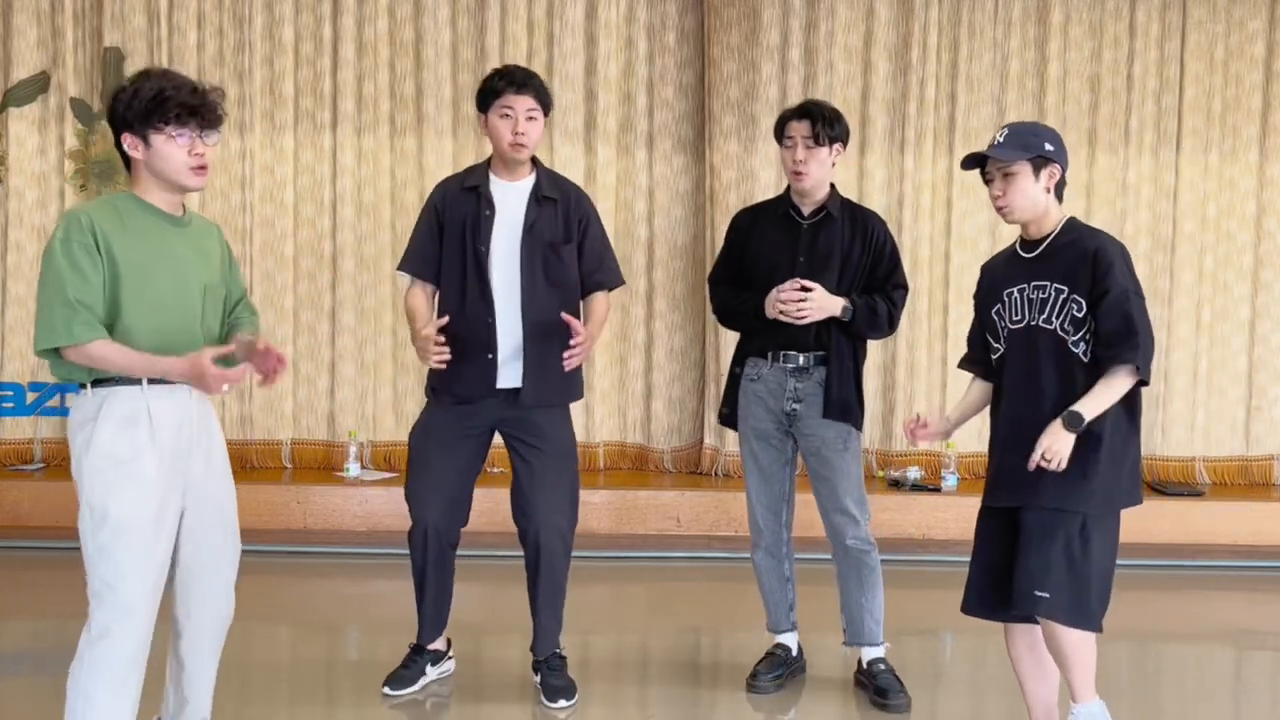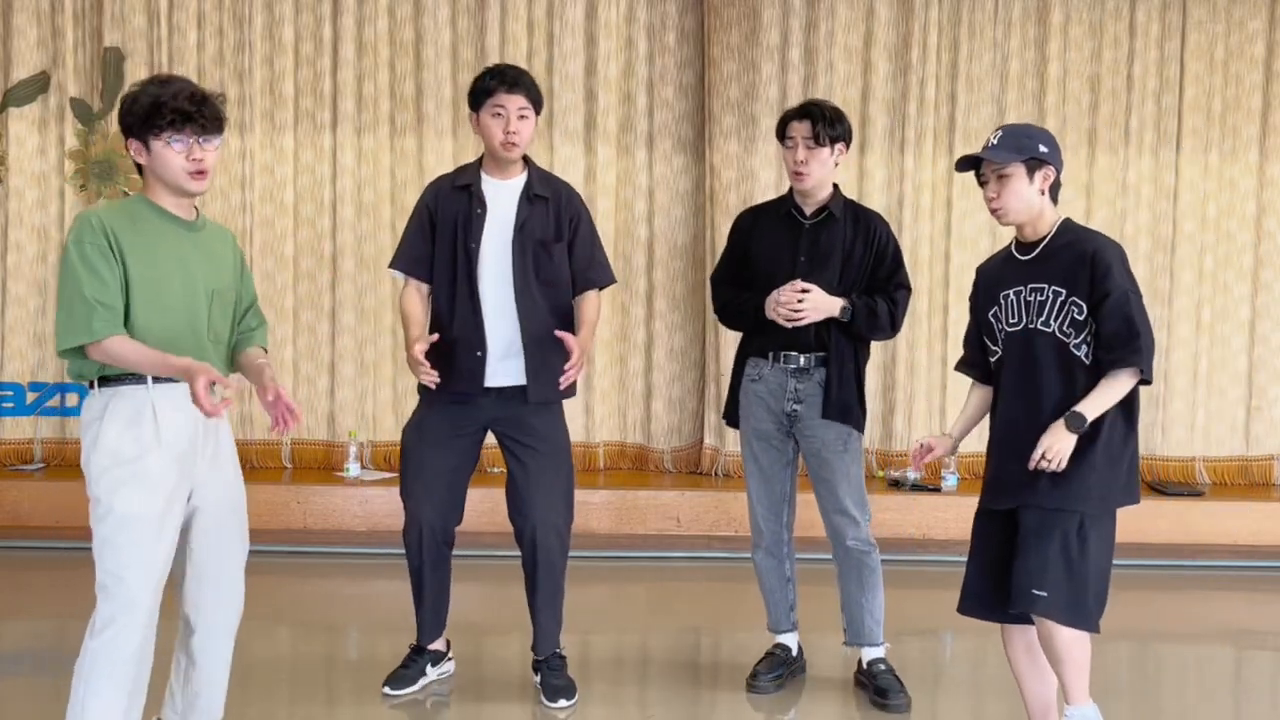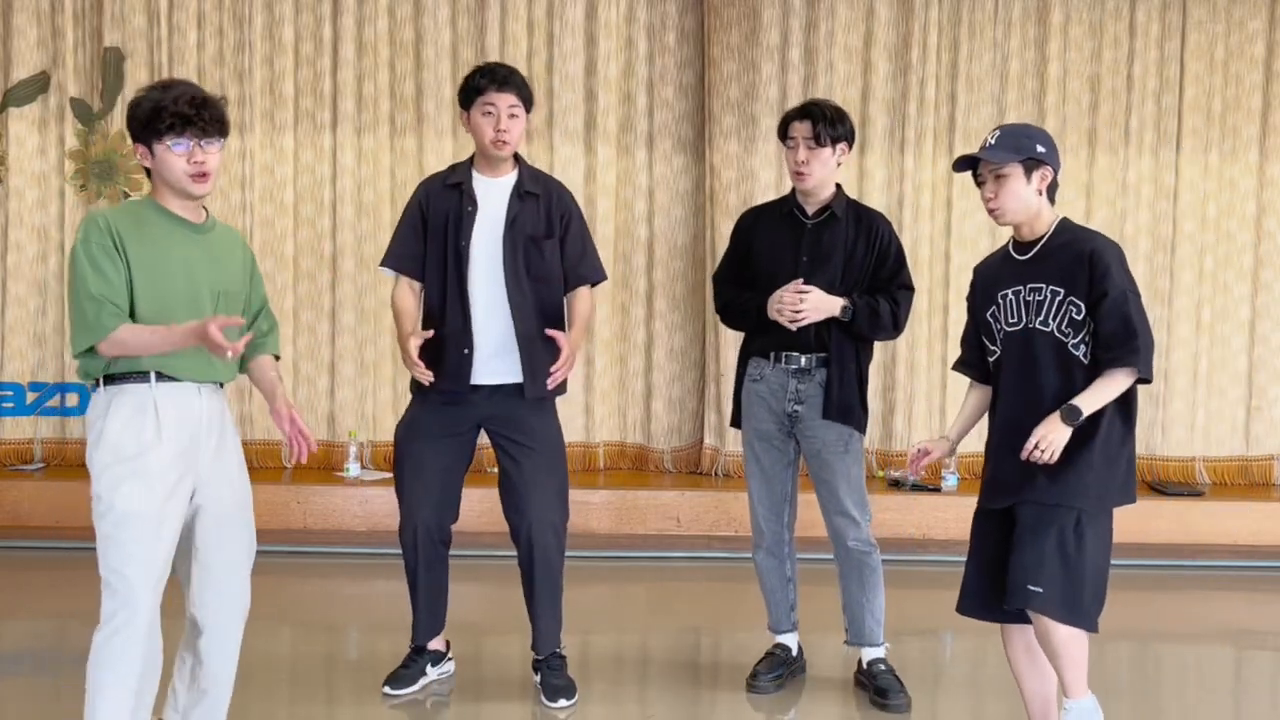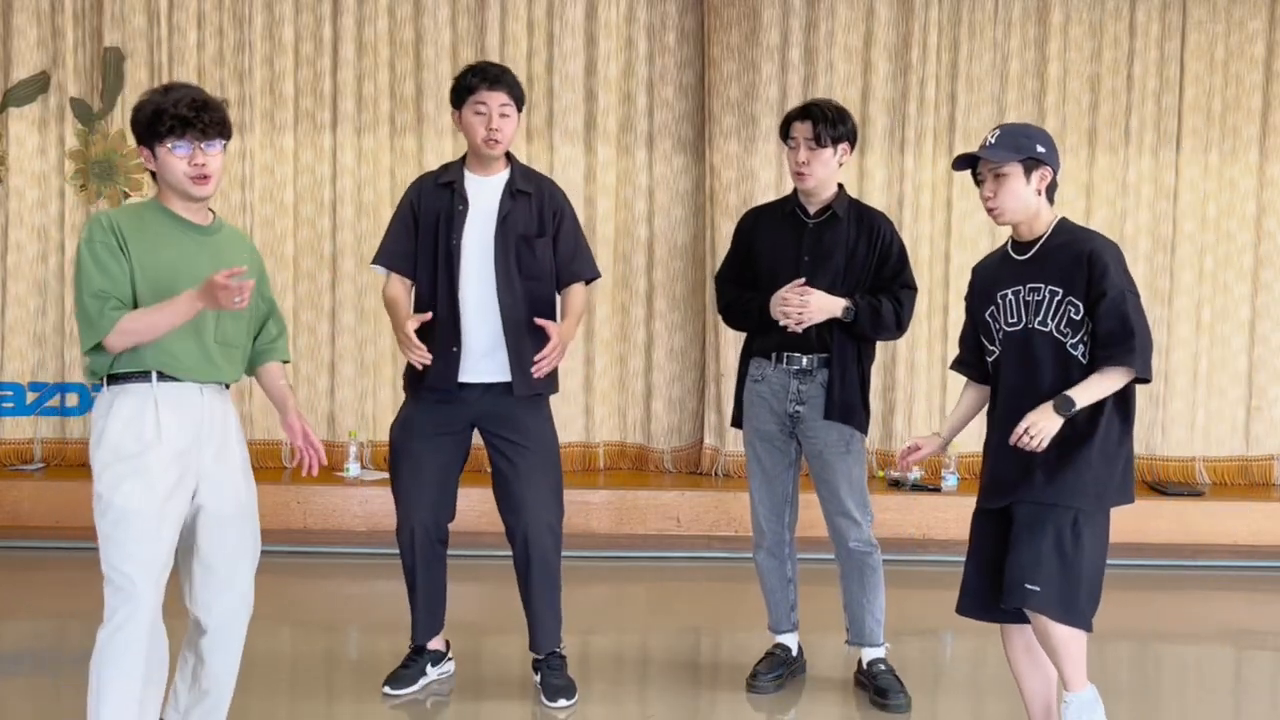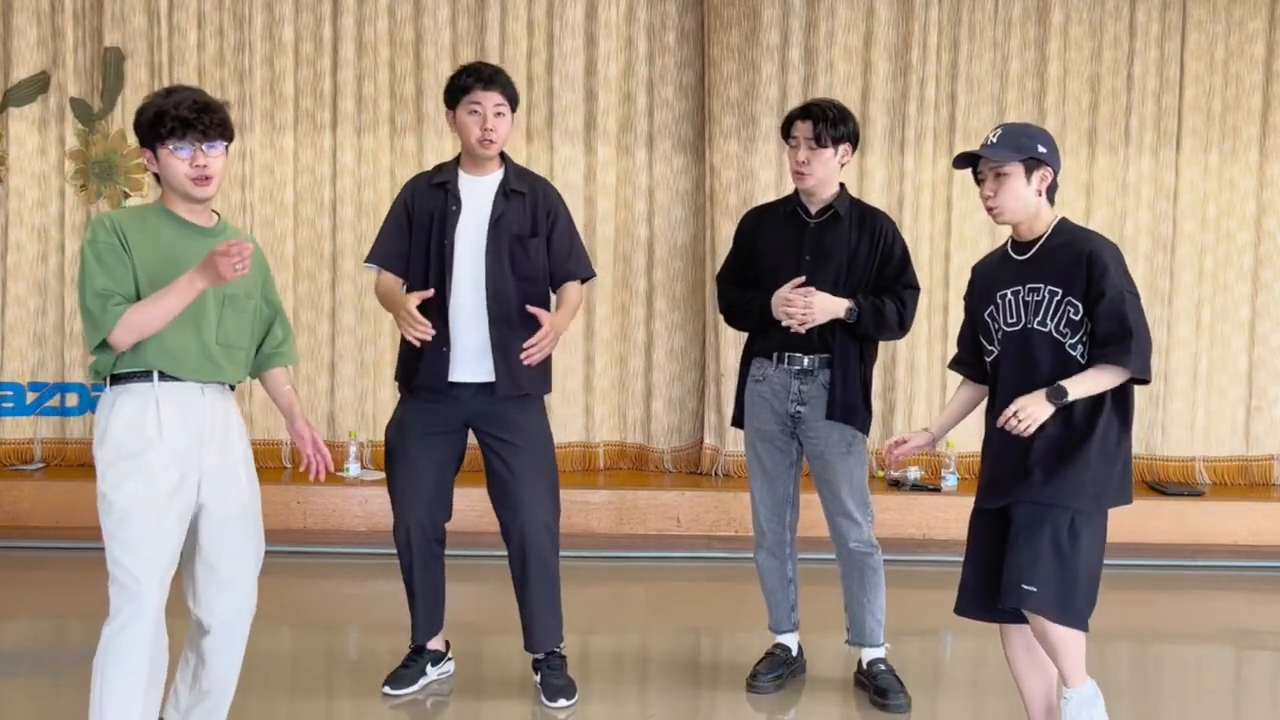
dt=0.1s
person 1, frame 1
left shoulder: (569, 202)
right shoulder: (451, 197)
left elbow: (599, 289)
right elbow: (420, 284)
left wrist: (590, 331)
right wrist: (422, 332)
left hip: (540, 392)
right hip: (458, 389)
left knee: (548, 525)
right knee: (431, 519)
left ankle: (548, 655)
right ankle: (432, 645)
person 1, frame 2
left shoulder: (560, 201)
right shoulder: (443, 196)
left elbow: (589, 288)
right elbow: (413, 283)
left wrist: (583, 342)
right wrist: (415, 341)
left hip: (532, 392)
right hip: (452, 389)
left knee: (545, 524)
right knee: (426, 519)
left ankle: (548, 655)
right ankle: (431, 645)
person 1, frame 3
left shoulder: (551, 198)
right shoulder: (434, 194)
left elbow: (582, 284)
right elbow: (404, 280)
left wrist: (574, 337)
right wrist: (408, 336)
left hip: (524, 388)
right hip: (444, 386)
left knee: (541, 522)
right knee: (422, 519)
left ankle: (549, 654)
right ankle: (430, 647)
person 1, frame 4
left shoulder: (543, 196)
right shoulder: (427, 193)
left elbow: (576, 280)
right elbow: (395, 276)
left wrist: (566, 328)
right wrist: (403, 323)
left hip: (517, 387)
right hip: (437, 384)
left knee: (536, 521)
right knee: (419, 518)
left ankle: (548, 654)
right ankle: (430, 647)
person 1, frame 5
left shoulder: (538, 196)
right shoulder: (421, 193)
left elbow: (572, 280)
right elbow: (384, 279)
left wrist: (558, 322)
right wrist: (400, 303)
left hip: (511, 387)
right hip: (431, 385)
left knee: (533, 521)
right knee: (416, 519)
left ankle: (547, 654)
right ankle: (430, 647)
person 2, frame 1
left shoulder: (209, 236)
right shoulder: (88, 225)
left elbow: (230, 329)
right elbow: (73, 341)
left wrist: (255, 351)
right wrist: (177, 367)
left hip: (197, 423)
right hip: (123, 422)
left knee: (210, 596)
right knee: (126, 606)
person 2, frame 2
left shoulder: (222, 241)
right shoulder: (101, 227)
left elbow: (242, 337)
right elbow: (96, 338)
left wrist: (265, 382)
right wrist: (182, 368)
left hip: (206, 425)
right hip: (132, 420)
left knee: (219, 598)
right knee: (130, 601)
person 2, frame 3
left shoulder: (231, 243)
right shoulder: (108, 228)
left elbow: (256, 338)
right elbow: (107, 336)
left wrist: (278, 398)
right wrist: (193, 334)
left hip: (213, 419)
right hip: (137, 417)
left knee: (226, 595)
right knee: (135, 600)
person 2, frame 4
left shoulder: (239, 245)
right shoulder: (112, 229)
left elbow: (262, 343)
right elbow: (113, 332)
left wrist: (289, 410)
right wrist: (199, 298)
left hip: (217, 421)
right hip: (141, 417)
left knee: (229, 596)
right knee: (137, 598)
person 2, frame 5
left shoulder: (243, 246)
right shoulder: (115, 230)
left elbow: (267, 348)
right elbow: (119, 331)
left wrist: (297, 418)
right wrist: (200, 277)
left hip: (221, 419)
right hip: (143, 416)
left knee: (232, 596)
right knee: (140, 597)
person 3, frame 1
left shoulder: (864, 227)
right shoulder: (751, 223)
left elbow: (890, 309)
right elbow: (721, 299)
left wrist: (838, 306)
right wrist: (763, 305)
left hip: (828, 386)
right hip: (761, 381)
left knee: (850, 526)
right knee: (767, 524)
left ankle: (872, 658)
right ankle: (785, 644)
person 3, frame 2
left shoulder: (867, 227)
right shoulder: (754, 223)
left elbow: (892, 311)
right elbow: (723, 299)
left wrist: (836, 306)
right wrist: (763, 306)
left hip: (830, 387)
right hip: (762, 382)
left knee: (851, 527)
right knee: (768, 524)
left ankle: (872, 657)
right ankle: (785, 644)
person 3, frame 3
left shoulder: (869, 227)
right shoulder: (757, 223)
left elbow: (895, 311)
right elbow: (725, 299)
left wrist: (836, 306)
right wrist: (766, 306)
left hip: (831, 387)
right hip: (764, 382)
left knee: (851, 527)
right knee: (769, 524)
left ankle: (872, 657)
right ankle: (786, 644)
person 3, frame 4
left shoulder: (872, 228)
right shoulder: (759, 223)
left elbow: (898, 311)
right elbow: (727, 299)
left wrist: (838, 307)
right wrist: (769, 306)
left hip: (833, 388)
right hip: (765, 383)
left knee: (853, 528)
right knee: (770, 525)
left ankle: (871, 657)
right ankle: (785, 644)
person 3, frame 5
left shoulder: (873, 227)
right shoulder: (760, 222)
left elbow: (901, 310)
right elbow: (729, 299)
left wrist: (842, 308)
right wrist: (769, 305)
left hip: (834, 388)
right hip: (767, 383)
left knee: (854, 528)
right knee: (771, 524)
left ankle: (872, 657)
right ankle: (786, 644)
person 4, frame 1
left shoulder: (1099, 255)
right shoulder: (997, 271)
left elbow: (1131, 360)
left wrist: (1071, 422)
right wrist: (947, 424)
left hip: (1082, 465)
right hip: (1013, 465)
left knee: (1055, 595)
right knee: (1013, 602)
person 4, frame 2
left shoulder: (1096, 256)
right shoulder: (992, 273)
left elbow: (1132, 361)
left wrist: (1073, 422)
right wrist: (951, 438)
left hip: (1078, 465)
right hip: (1011, 466)
left knee: (1051, 594)
right knee: (1011, 603)
person 4, frame 3
left shoulder: (1095, 256)
right shoulder: (990, 273)
left elbow: (1131, 360)
left wrist: (1069, 415)
right wrist: (949, 440)
left hip: (1079, 462)
right hip: (1009, 463)
left knee: (1048, 591)
right knee: (1009, 603)
person 4, frame 4
left shoulder: (1094, 256)
right shoulder: (988, 273)
left elbow: (1128, 359)
left wrist: (1061, 406)
right wrist: (941, 437)
left hip: (1076, 461)
right hip: (1007, 463)
left knee: (1044, 589)
right knee: (1007, 603)
person 4, frame 5
left shoulder: (1093, 256)
right shoulder: (988, 273)
left elbow: (1128, 357)
left wrist: (1054, 395)
right wrist: (933, 433)
left hip: (1074, 460)
right hip: (1005, 462)
left knee: (1042, 589)
right knee: (1006, 602)
